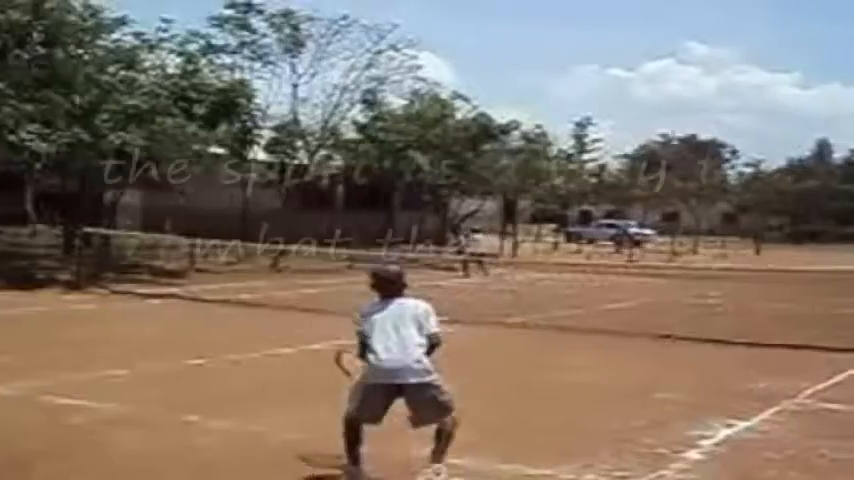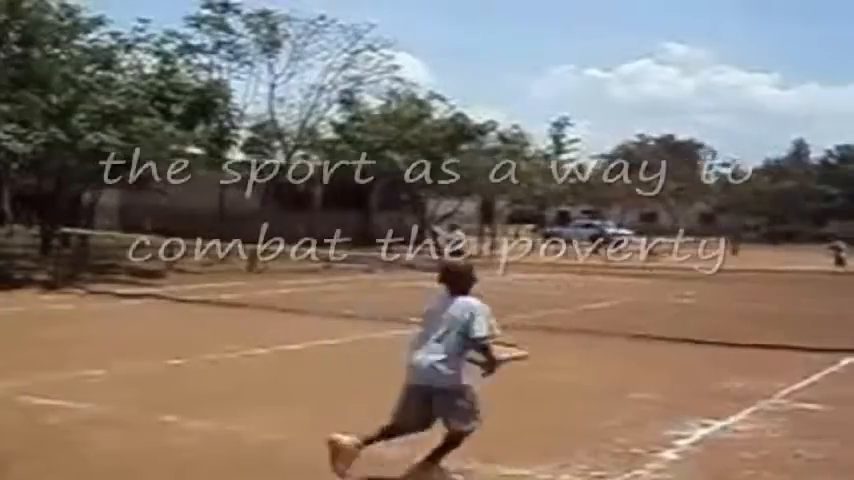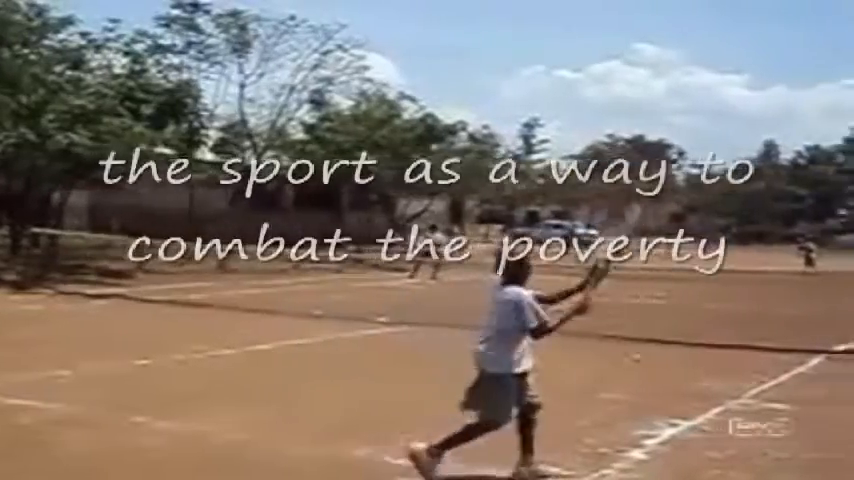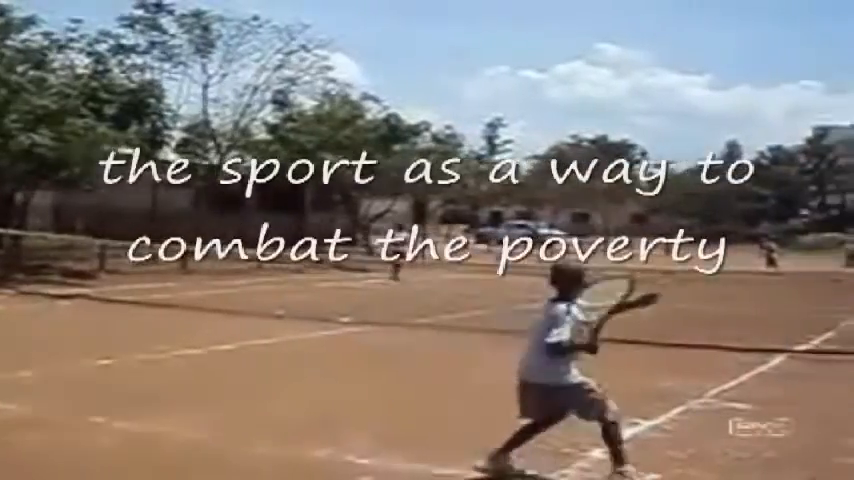
dt=0.3s
person 1, frame 1
left shoulder: (368, 311)
right shoulder: (421, 307)
left elbow: (363, 350)
right elbow: (435, 341)
left hip: (379, 371)
right hip: (417, 371)
left knee: (353, 417)
right knee: (446, 419)
person 1, frame 2
left shoulder: (438, 302)
right shoulder: (476, 307)
right elbow: (480, 343)
right wrist: (492, 361)
left hip: (418, 371)
right hip: (446, 375)
left knee: (414, 424)
right knee: (466, 426)
left ankle: (353, 444)
person 1, frame 3
left shoulder: (505, 290)
right shoulder: (520, 296)
left elbow: (544, 300)
right elbow: (538, 332)
left wrist: (579, 289)
right wrist: (573, 312)
left hip: (504, 364)
right hip: (501, 365)
left knee: (529, 407)
right knee: (492, 420)
right ankle: (430, 451)
person 1, frame 4
left shoulder: (562, 305)
right shoulder: (564, 312)
right elbow: (554, 348)
left wrist: (635, 303)
right wrist: (584, 346)
left hip: (531, 376)
right hip: (558, 379)
left knee: (546, 418)
right knee: (608, 415)
left ankle: (499, 456)
